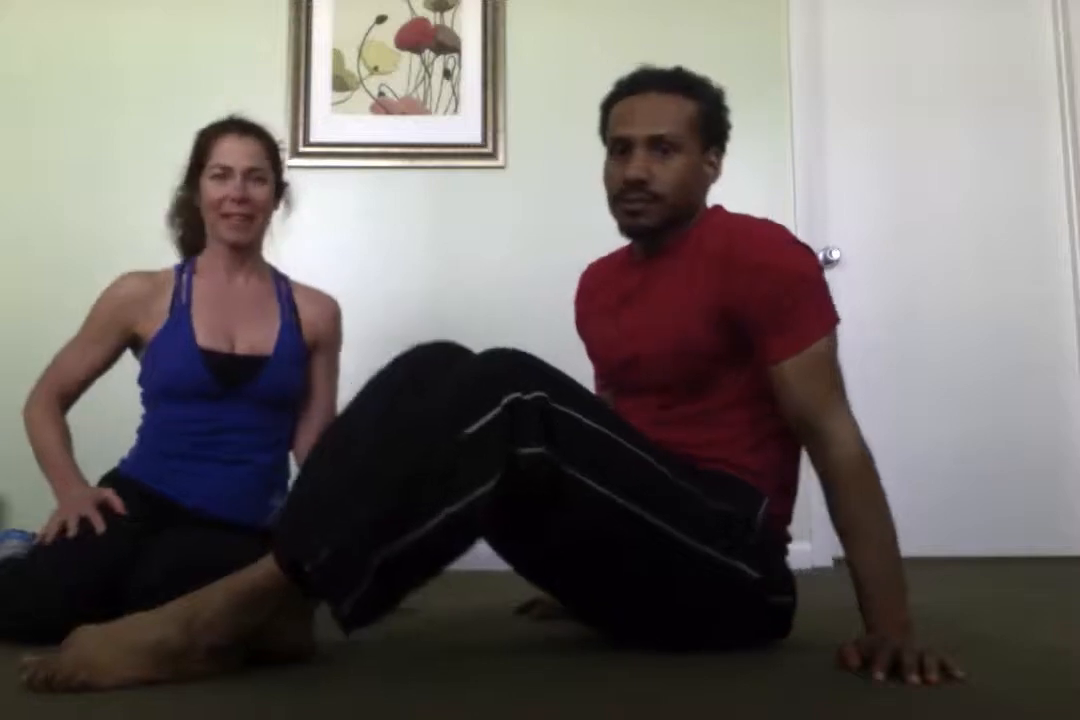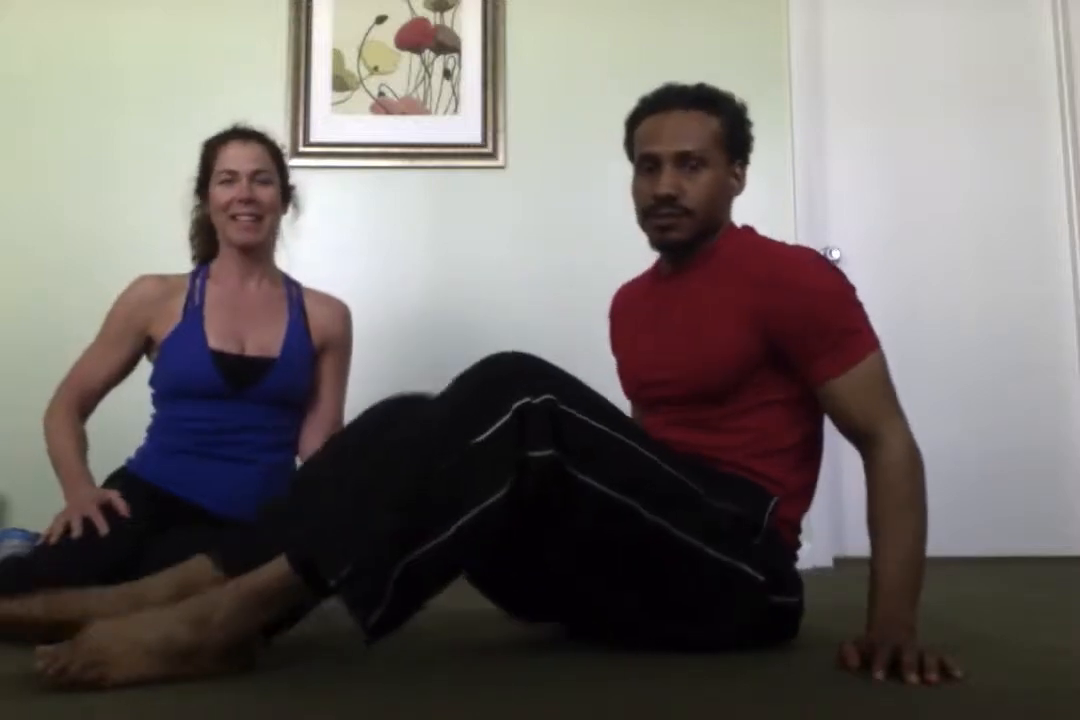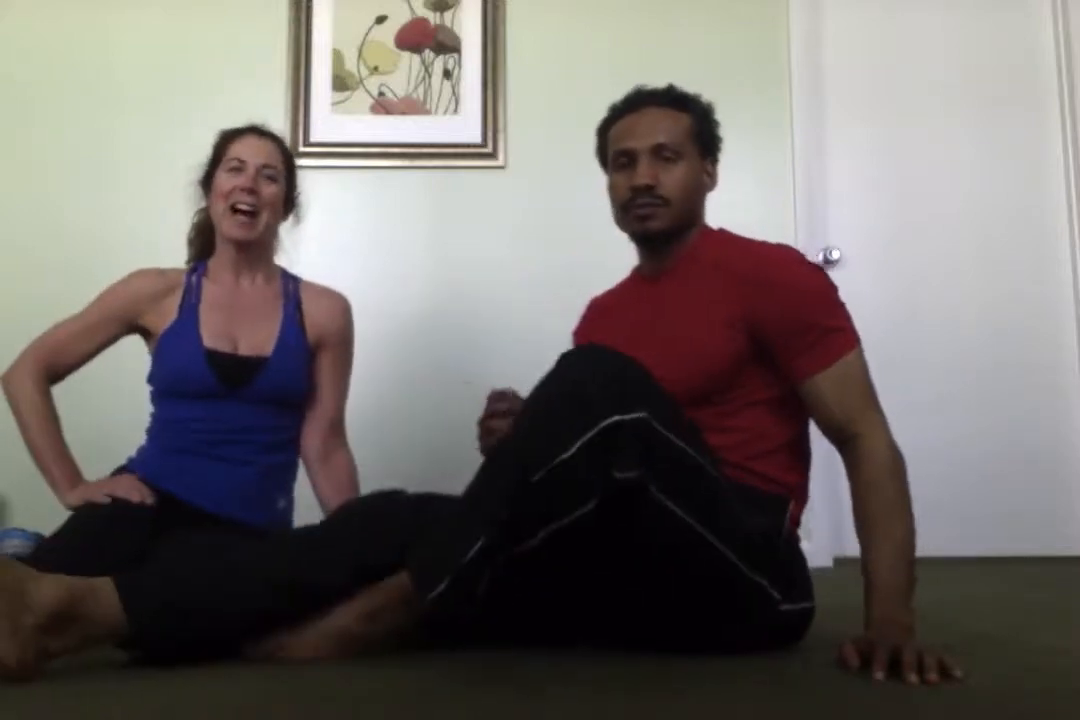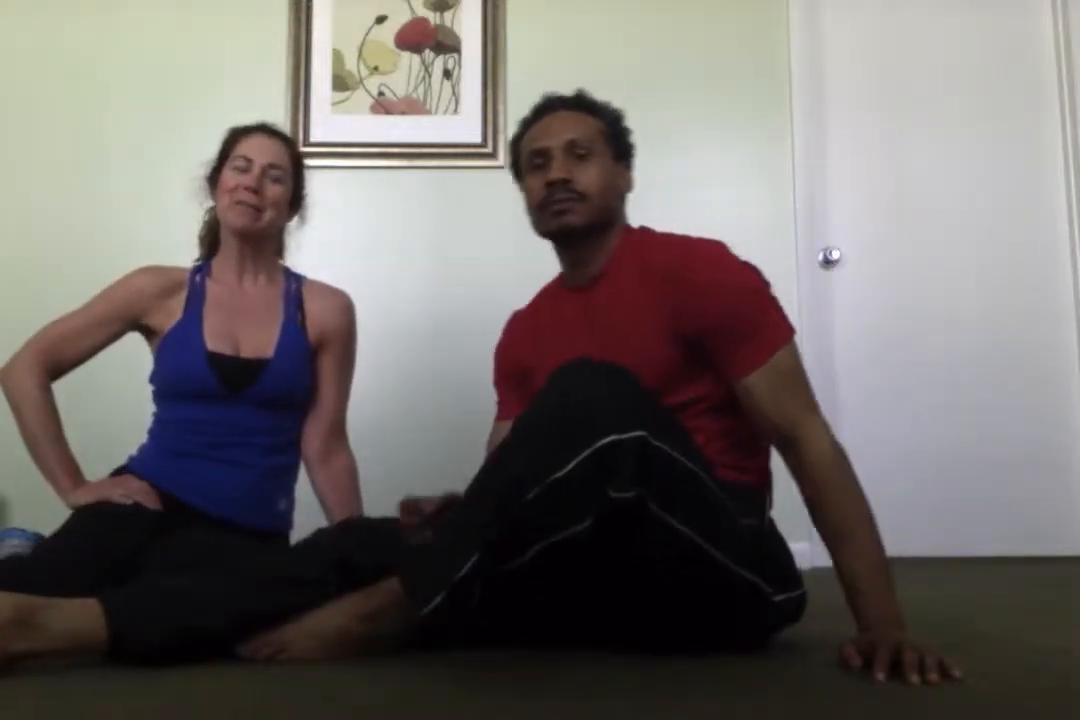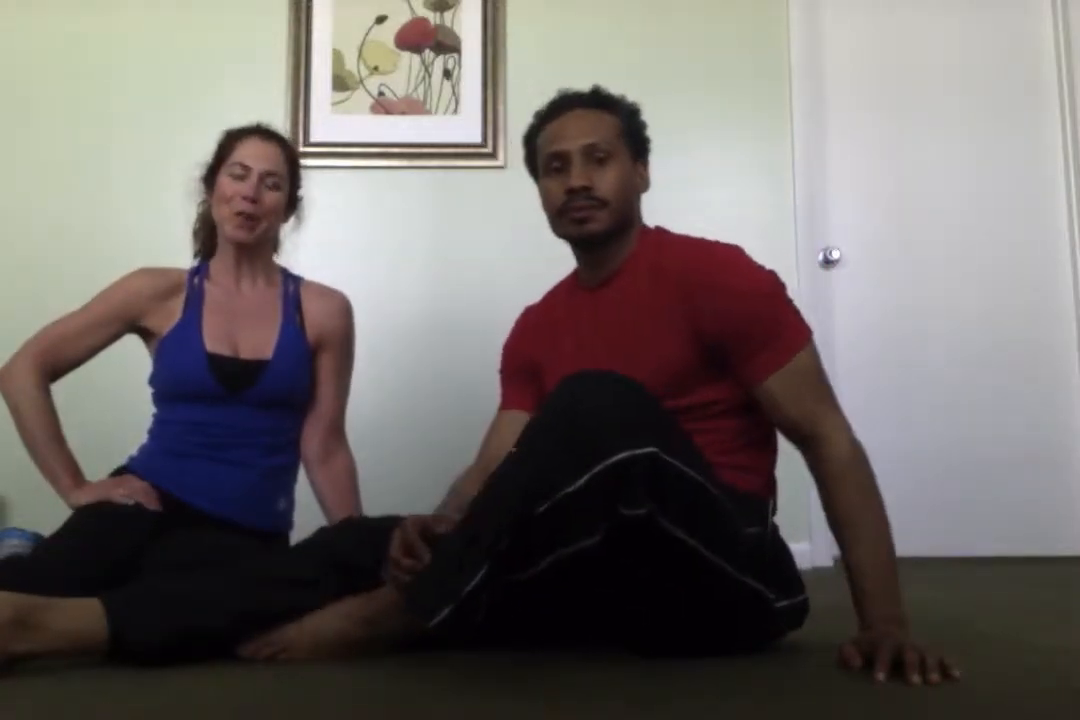
dt=0.5s
person 1, frame 1
left shoulder: (758, 256)
right shoulder: (597, 284)
left elbow: (830, 435)
left wrist: (888, 623)
right wrist: (574, 567)
left hip: (725, 567)
right hip: (628, 562)
left knee: (511, 388)
right knee: (436, 372)
left ankle: (224, 612)
right ankle: (284, 603)
person 1, frame 2
left shoulder: (789, 279)
right shoulder: (631, 303)
left elbow: (887, 442)
left wrist: (890, 622)
left hip: (730, 568)
right hip: (632, 572)
left knee: (512, 389)
right knee: (408, 425)
left ankle: (231, 614)
right ankle: (189, 589)
person 1, frame 3
left shoulder: (771, 277)
right shoulder: (603, 314)
left elbow: (868, 442)
left wrist: (890, 621)
right wrist: (526, 453)
left hip: (742, 575)
right hip: (626, 569)
left knee: (599, 386)
right knee: (397, 519)
left ankle: (389, 609)
right ankle: (78, 608)
person 1, frame 4
left shoulder: (699, 272)
right shoulder: (526, 333)
left elbow: (806, 440)
right elbow: (515, 482)
left wrist: (881, 622)
right wrist: (450, 521)
left hip: (723, 570)
right hip: (607, 572)
left knee: (594, 395)
right knee: (367, 543)
left ankle: (390, 612)
person 1, frame 5
left shoulder: (715, 276)
right shoulder: (537, 329)
left elbow: (829, 439)
right elbow: (494, 476)
left wrist: (884, 624)
right wrist: (438, 533)
left hip: (728, 571)
right hip: (612, 572)
left knee: (602, 405)
right knee: (370, 541)
left ankle: (393, 618)
person 2, frame 1
left shoulder: (314, 313)
right shoulder: (141, 296)
left elbow: (315, 442)
right elbow: (45, 402)
right wrist: (72, 490)
left hip: (243, 530)
right hip: (141, 501)
person 2, frame 2
left shoulder: (323, 316)
right shoulder: (156, 297)
left elbow: (320, 443)
right elbow: (65, 408)
right wrist: (81, 491)
left hip: (245, 527)
right hip: (148, 501)
person 2, frame 3
left shoulder: (323, 312)
right shoulder: (157, 293)
left elbow: (324, 447)
right wrist: (70, 485)
left hip: (249, 528)
right hip: (150, 500)
person 2, frame 4
left shoulder: (326, 310)
right shoulder: (160, 291)
left elbow: (325, 448)
right wrist: (74, 487)
left hip: (248, 533)
right hip: (149, 502)
person 2, frame 5
left shoulder: (323, 310)
right shoulder: (158, 293)
left elbow: (324, 449)
right wrist: (75, 487)
left hip: (248, 532)
right hip: (150, 503)
